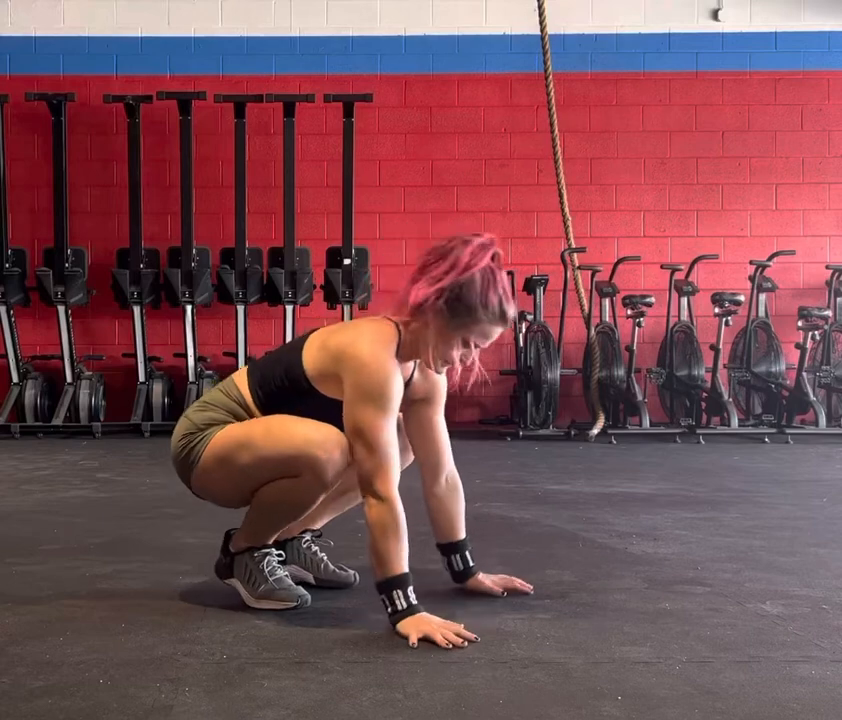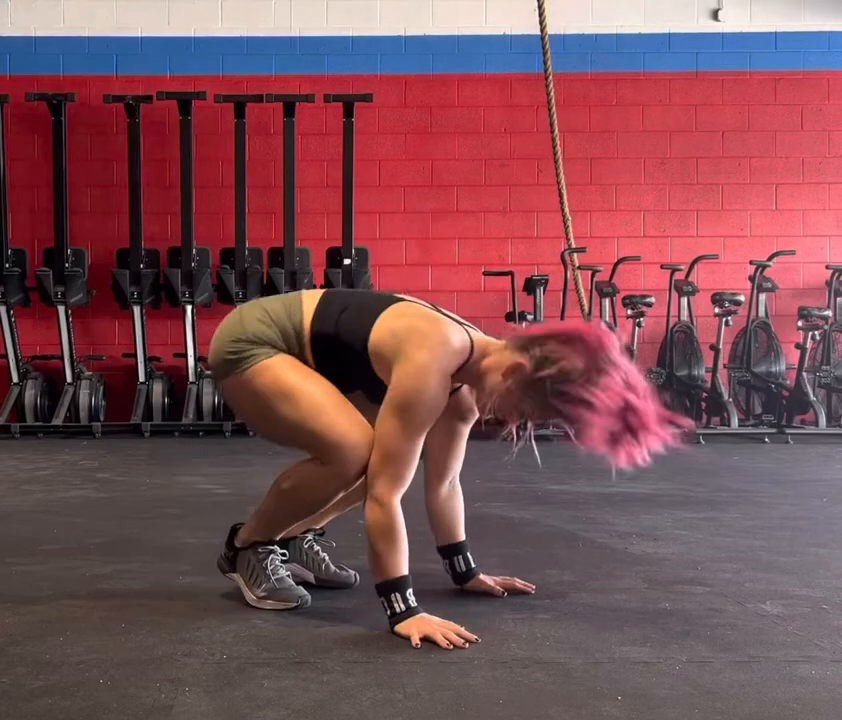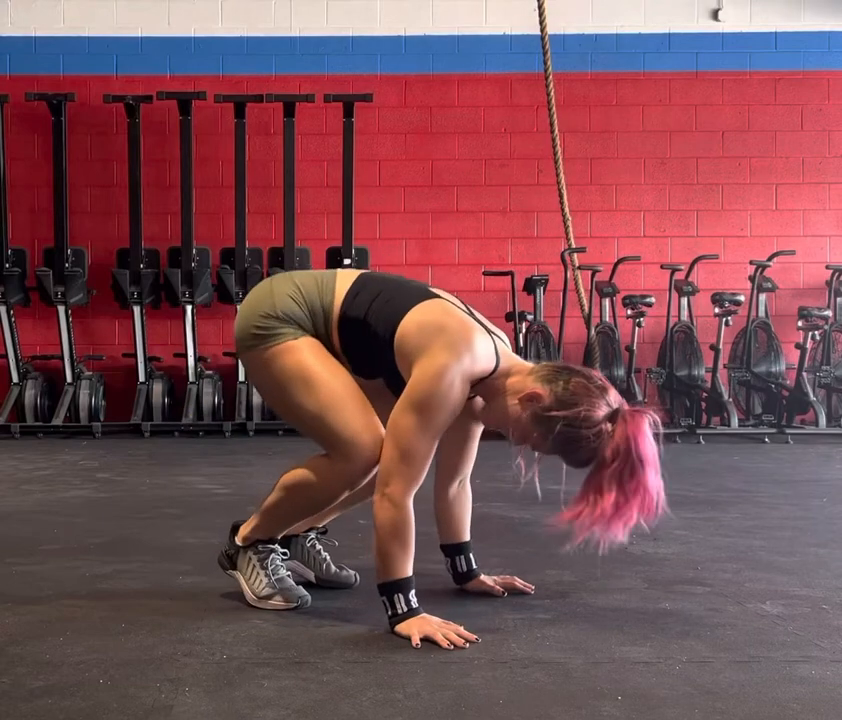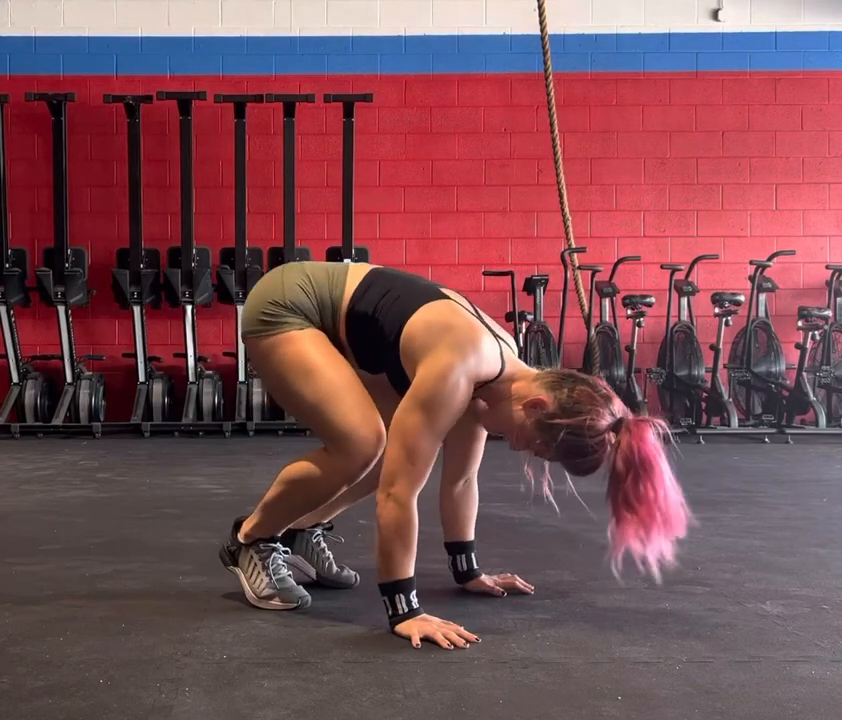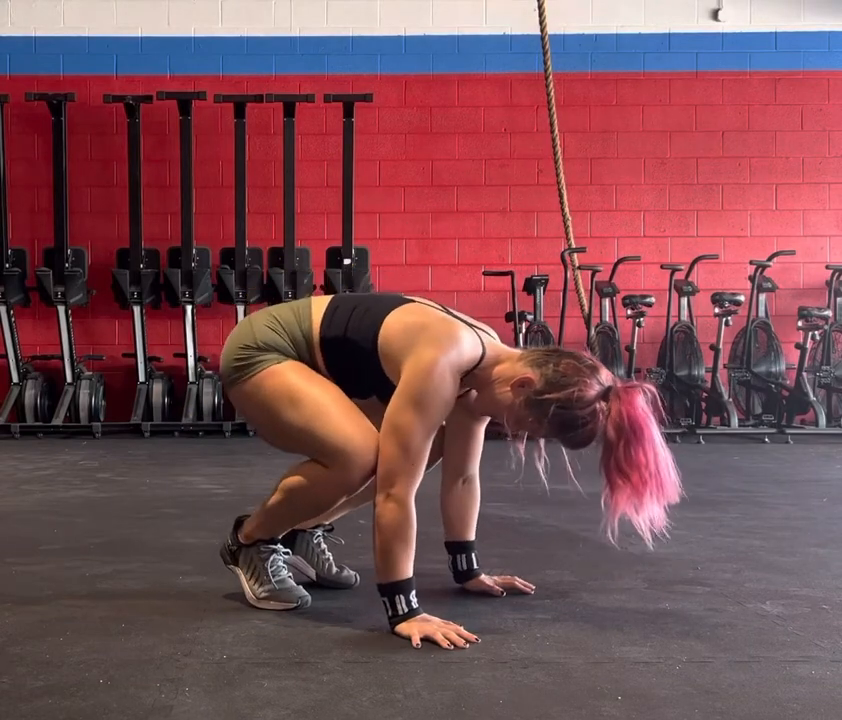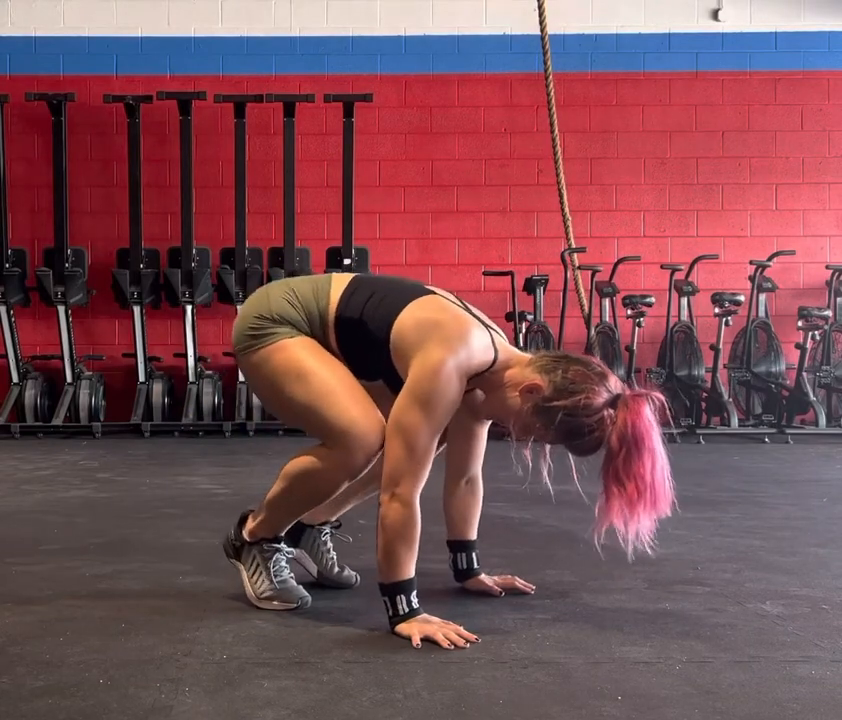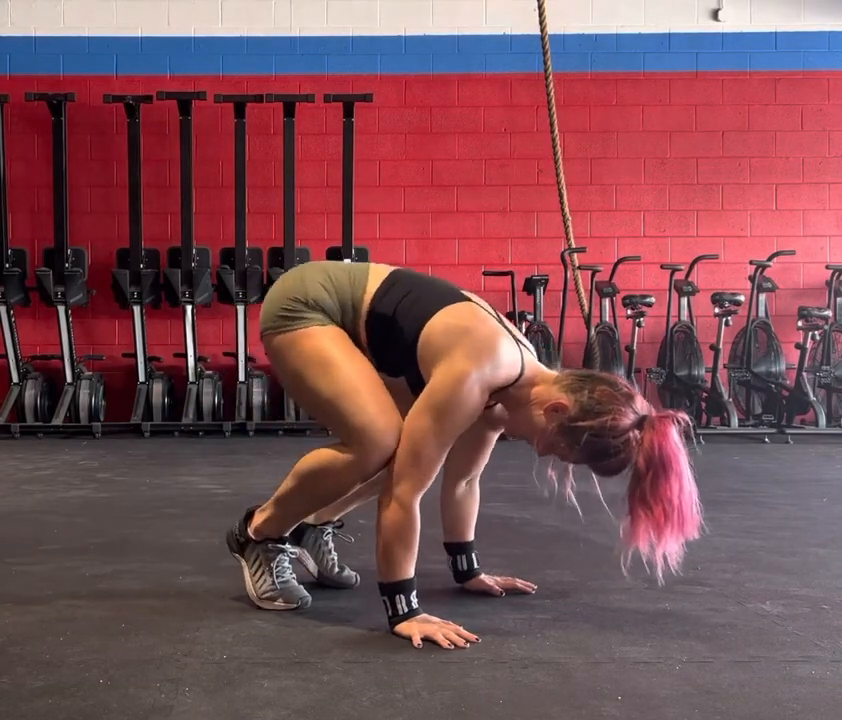
dt=0.5s
person 1, frame 1
left shoulder: (423, 371)
right shoulder: (372, 358)
left elbow: (441, 475)
right elbow: (380, 491)
left wrist: (466, 569)
right wrist: (405, 608)
left hip: (252, 440)
right hip: (206, 440)
left knee: (392, 448)
right knee: (325, 451)
left ankle: (291, 540)
right ankle: (244, 552)
person 1, frame 2
left shoulder: (474, 372)
right shoulder: (433, 364)
left elbow: (441, 481)
right elbow: (383, 494)
left wrist: (465, 572)
right wrist: (404, 611)
left hip: (299, 347)
right hip: (250, 342)
left knee: (388, 454)
right knee: (352, 452)
left ankle: (293, 540)
right ankle: (249, 547)
person 1, frame 3
left shoulder: (495, 368)
right shoulder: (453, 369)
left elbow: (453, 479)
right elbow: (395, 492)
left wrist: (466, 570)
right wrist: (404, 609)
left hip: (324, 321)
right hip: (278, 315)
left knee: (402, 451)
right knee: (362, 451)
left ankle: (296, 536)
right ankle: (248, 543)
person 1, frame 4
left shoulder: (502, 370)
right shoulder: (458, 370)
left elbow: (459, 475)
right elbow: (396, 490)
left wrist: (467, 569)
right wrist: (403, 611)
left hip: (333, 313)
right hip: (286, 305)
left knee: (412, 448)
right knee: (362, 446)
left ankle: (300, 531)
right ankle: (250, 539)
person 1, frame 5
left shoulder: (488, 364)
right shoulder: (442, 363)
left elbow: (462, 476)
right elbow: (395, 491)
left wrist: (468, 570)
right wrist: (404, 610)
left hip: (316, 353)
right hip: (262, 348)
left knee: (425, 445)
right knee: (361, 456)
left ankle: (303, 532)
right ankle: (251, 541)
person 1, frame 6
left shoulder: (492, 367)
right shoulder: (450, 363)
left elbow: (464, 474)
right elbow: (401, 490)
left wrist: (468, 569)
right wrist: (404, 610)
left hip: (325, 331)
right hip: (275, 320)
left knee: (422, 437)
right knee: (362, 438)
left ankle: (309, 527)
right ankle: (254, 538)
person 1, frame 7
left shoulder: (513, 381)
right shoulder: (475, 373)
left elbow: (461, 477)
right elbow: (403, 490)
left wrist: (467, 570)
right wrist: (403, 610)
left hip: (351, 317)
right hip: (306, 303)
left knee: (422, 444)
right knee: (378, 443)
left ankle: (312, 526)
right ankle: (258, 534)
